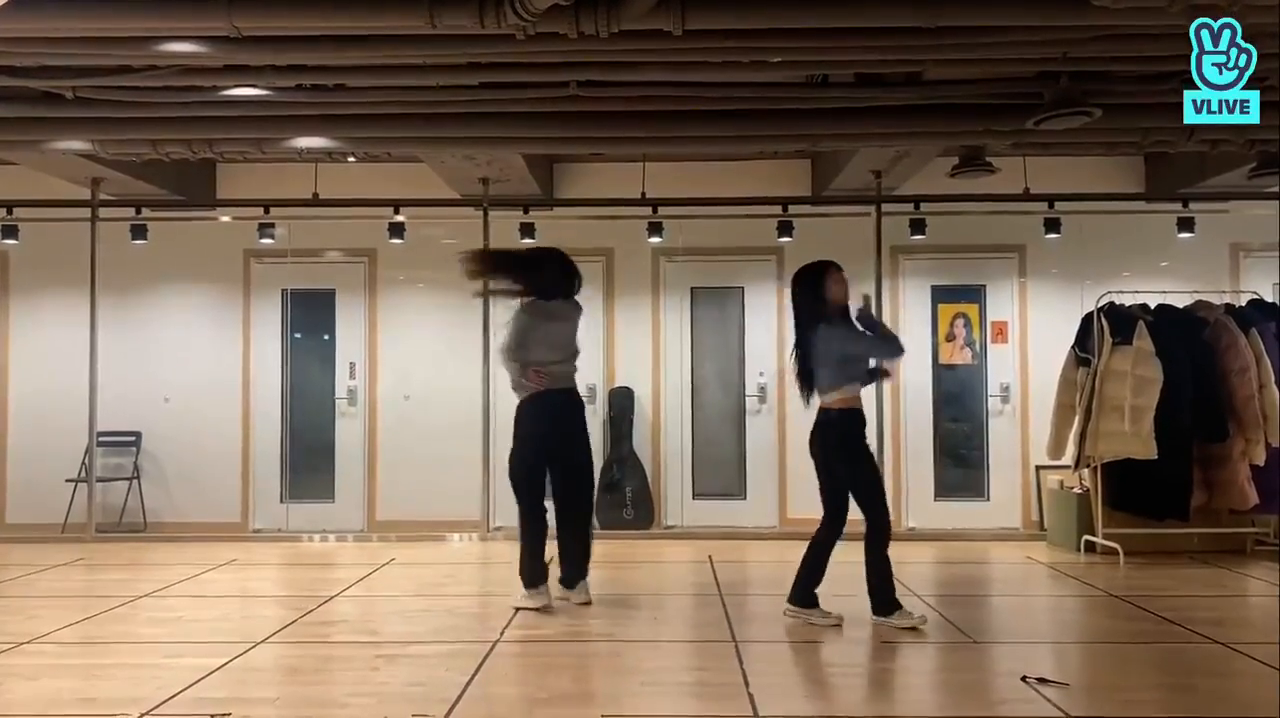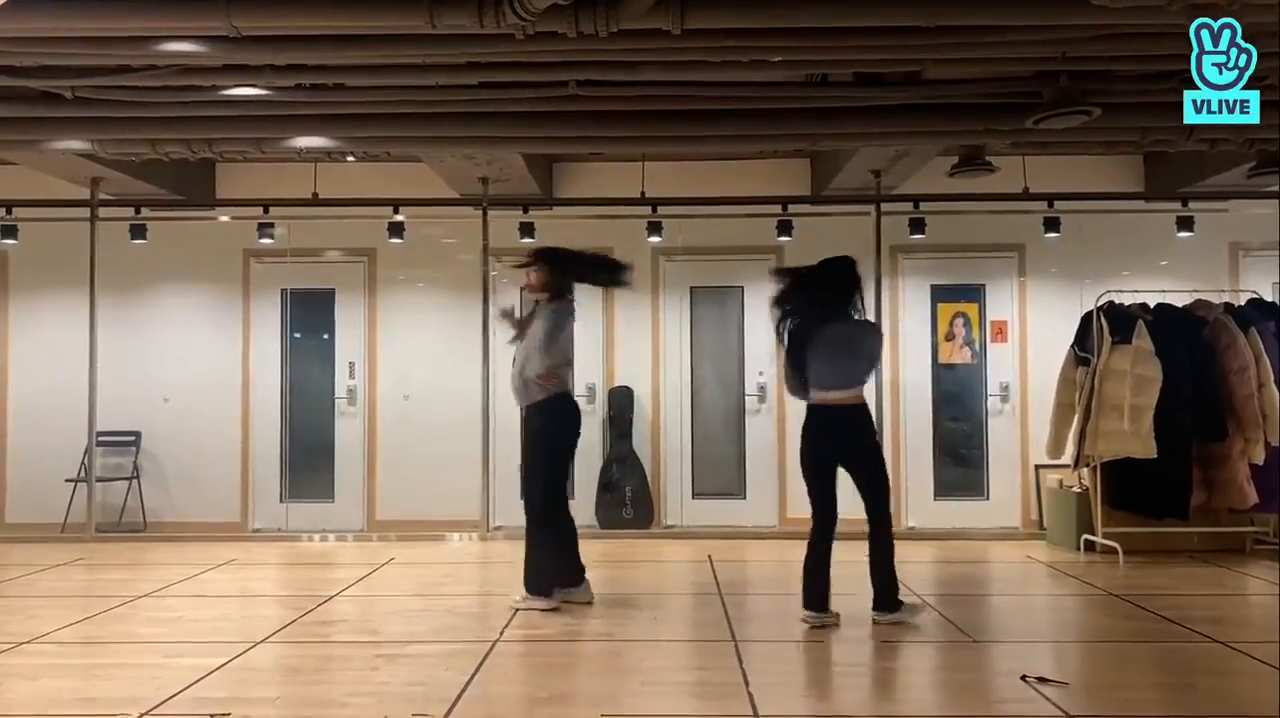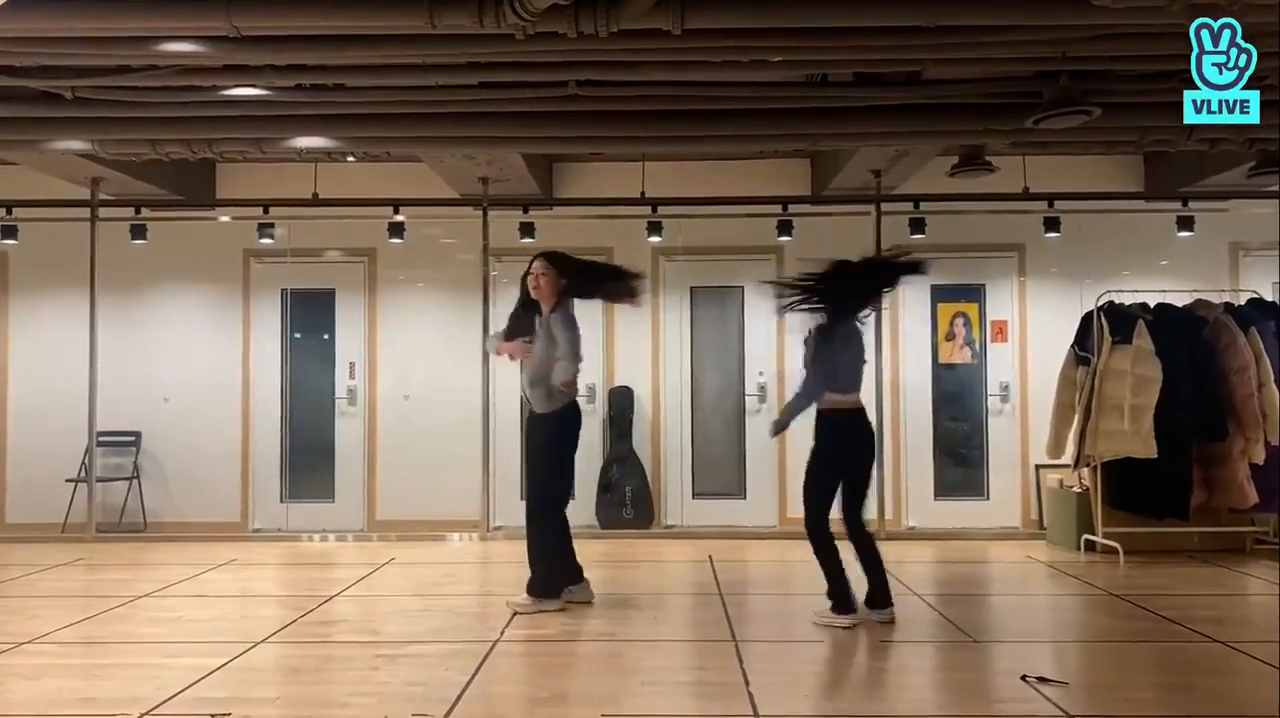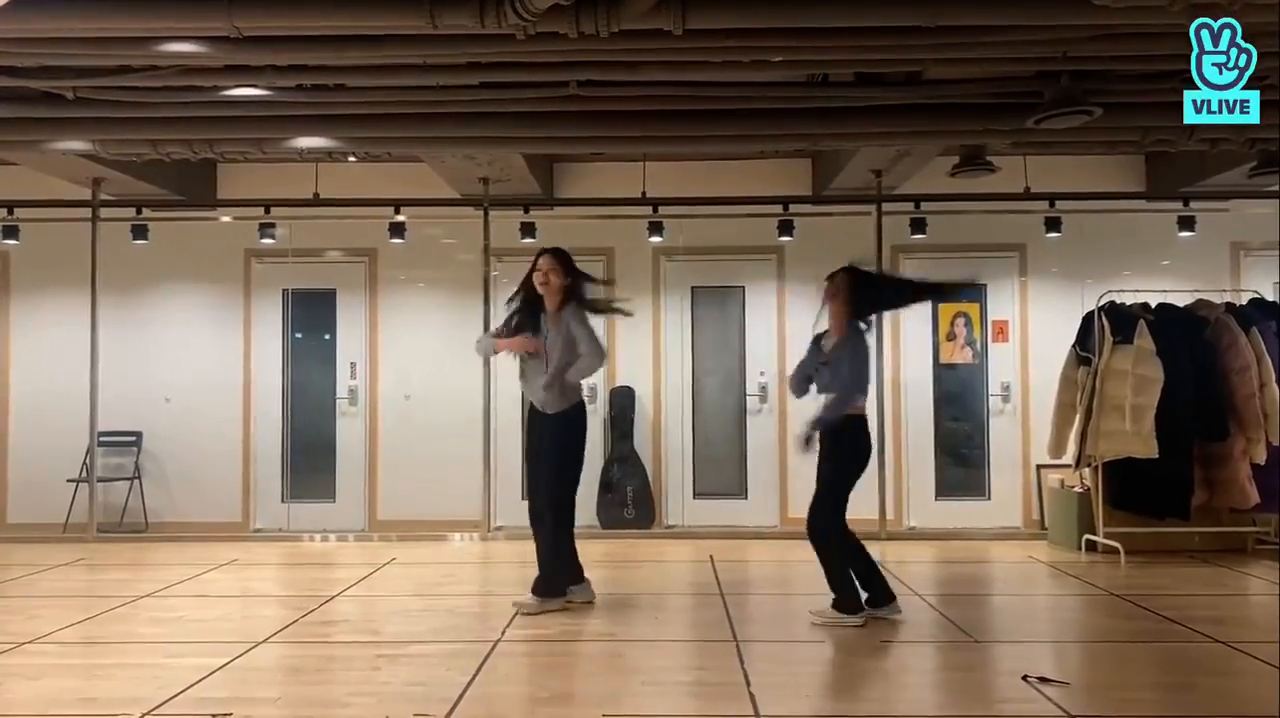
dt=0.1s
person 1, frame 1
left shoulder: (822, 334)
right shoulder: (833, 333)
right elbow: (893, 350)
left wrist: (873, 372)
right wrist: (868, 317)
left hip: (834, 431)
right hip: (839, 432)
left knee: (834, 518)
right knee: (878, 517)
left ankle: (802, 599)
right ankle: (885, 606)
person 1, frame 2
left shoulder: (806, 331)
right shoulder: (866, 332)
left elbow: (797, 386)
left hip: (821, 428)
right hip: (857, 427)
left knee: (823, 520)
right knee: (879, 517)
left ankle: (816, 604)
right ankle: (887, 603)
person 1, frame 3
left shoulder: (825, 335)
right shoulder: (849, 333)
left elbow: (813, 389)
left wrist: (783, 419)
left hip: (832, 432)
right hip: (856, 430)
left knee: (816, 521)
right knee: (855, 521)
left ankle: (843, 606)
right ankle: (879, 602)
person 1, frame 4
left shoulder: (851, 339)
right shoulder: (824, 340)
left elbow: (849, 393)
right elbow: (798, 387)
left wrist: (814, 425)
right wrist: (807, 365)
left hip: (847, 435)
right hip: (837, 434)
left knee: (820, 522)
right knee: (832, 523)
left ankle: (848, 605)
right ankle: (881, 597)
person 2, frame 1
left shoulder: (528, 312)
right shoulder: (569, 310)
left elbow: (508, 353)
left wrist: (523, 375)
left hip: (534, 410)
right hip: (568, 408)
left knee: (532, 499)
right knee: (573, 497)
left ankle: (536, 587)
right ankle: (575, 582)
person 2, frame 2
left shoulder: (551, 312)
right shoulder: (547, 310)
left elbow: (539, 353)
right elbow: (527, 333)
left wrist: (532, 376)
right wrist: (516, 322)
left hip: (549, 413)
right hip: (554, 411)
left knee: (539, 501)
right knee: (551, 500)
left ankle: (541, 588)
right ankle: (572, 583)
person 2, frame 3
left shoulder: (562, 319)
right shoulder: (529, 317)
left elbow: (570, 360)
right elbow: (493, 341)
left wrist: (560, 384)
right wrist: (506, 346)
left hip: (557, 418)
right hip: (542, 418)
left knee: (542, 504)
right knee: (547, 503)
left ankle: (544, 591)
right ankle: (572, 582)
person 2, frame 4
left shoulder: (574, 316)
right shoulder: (525, 315)
left elbow: (597, 355)
right elbow: (483, 347)
left wrist: (570, 378)
right wrist: (508, 342)
left hip: (566, 418)
right hip: (537, 416)
left knee: (554, 502)
right knee: (542, 502)
left ankle: (549, 590)
right ankle: (572, 582)
